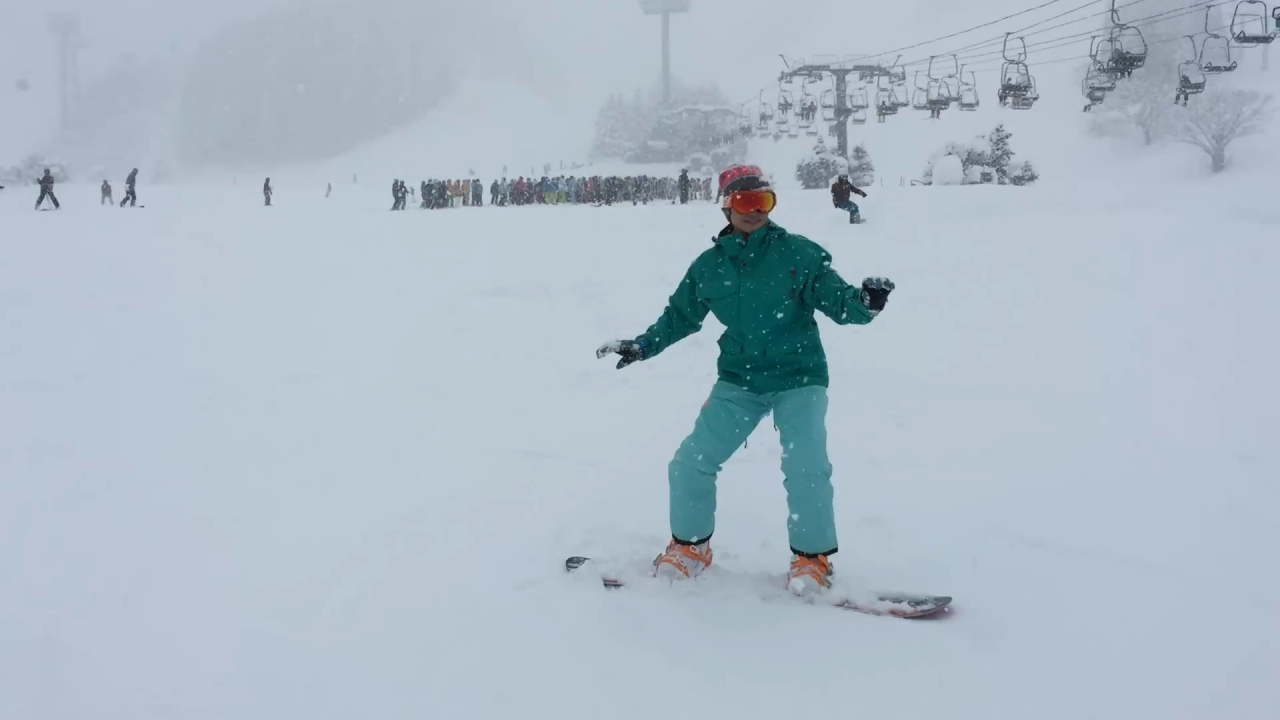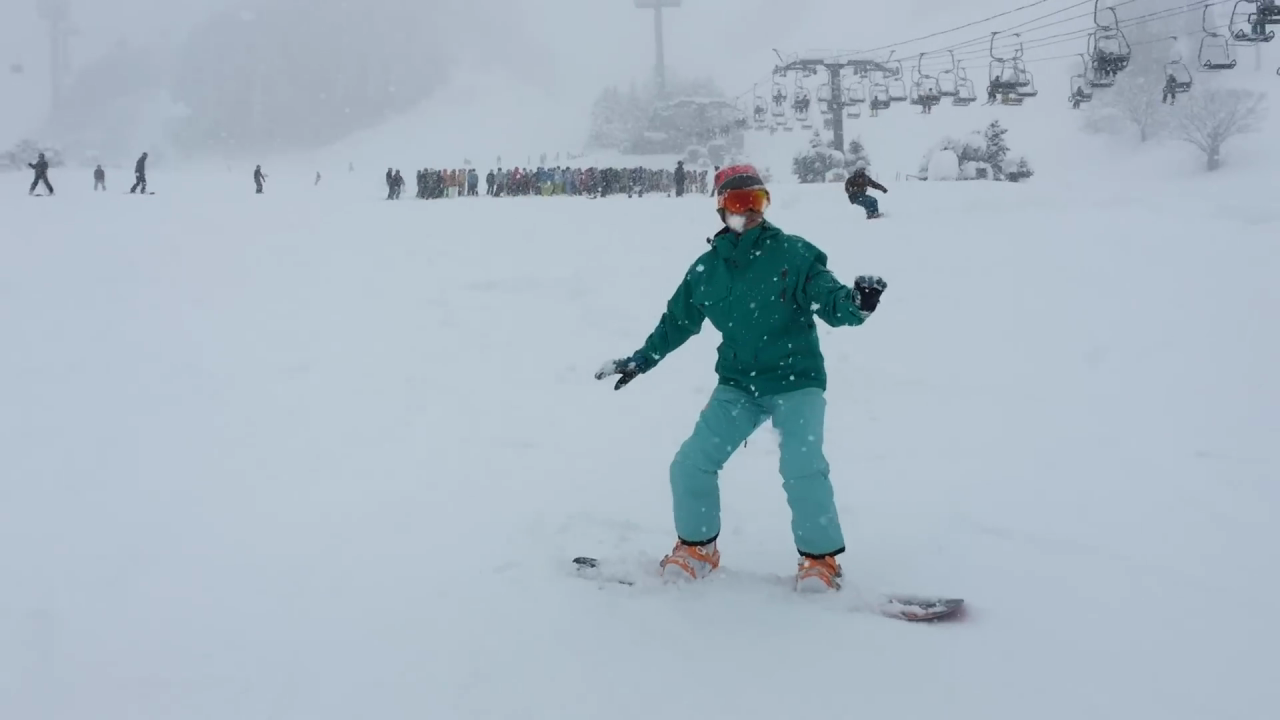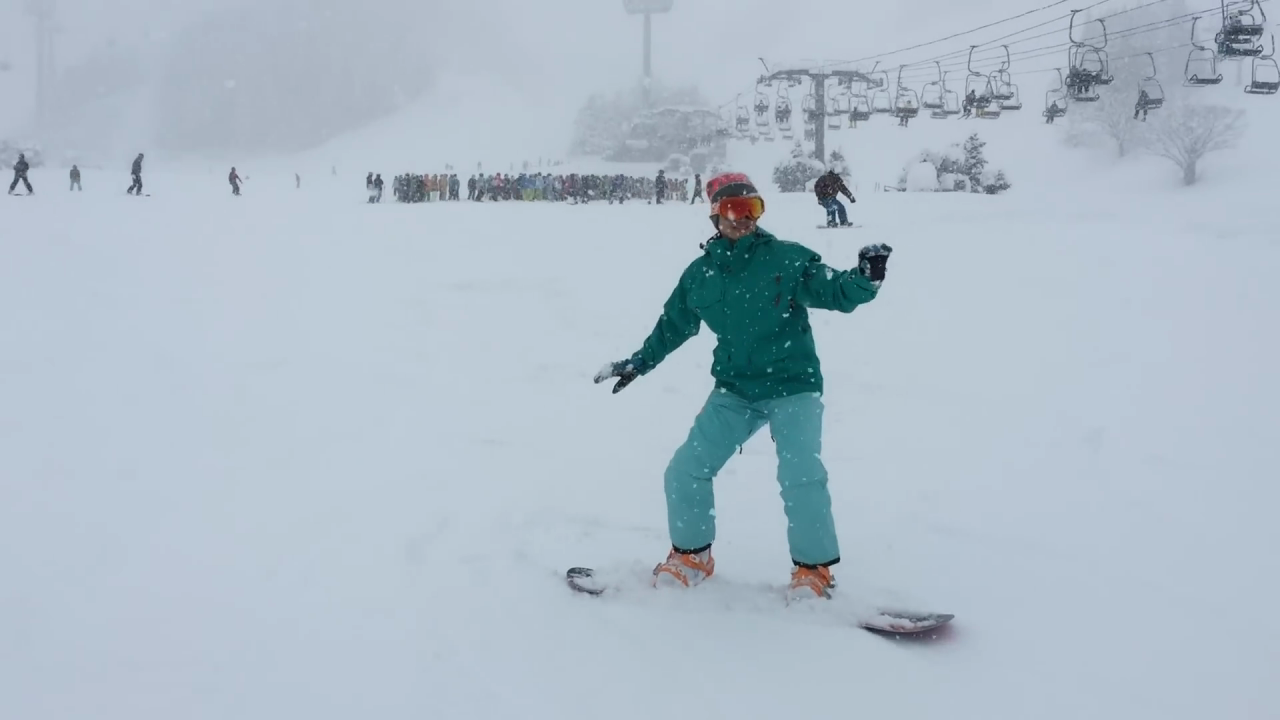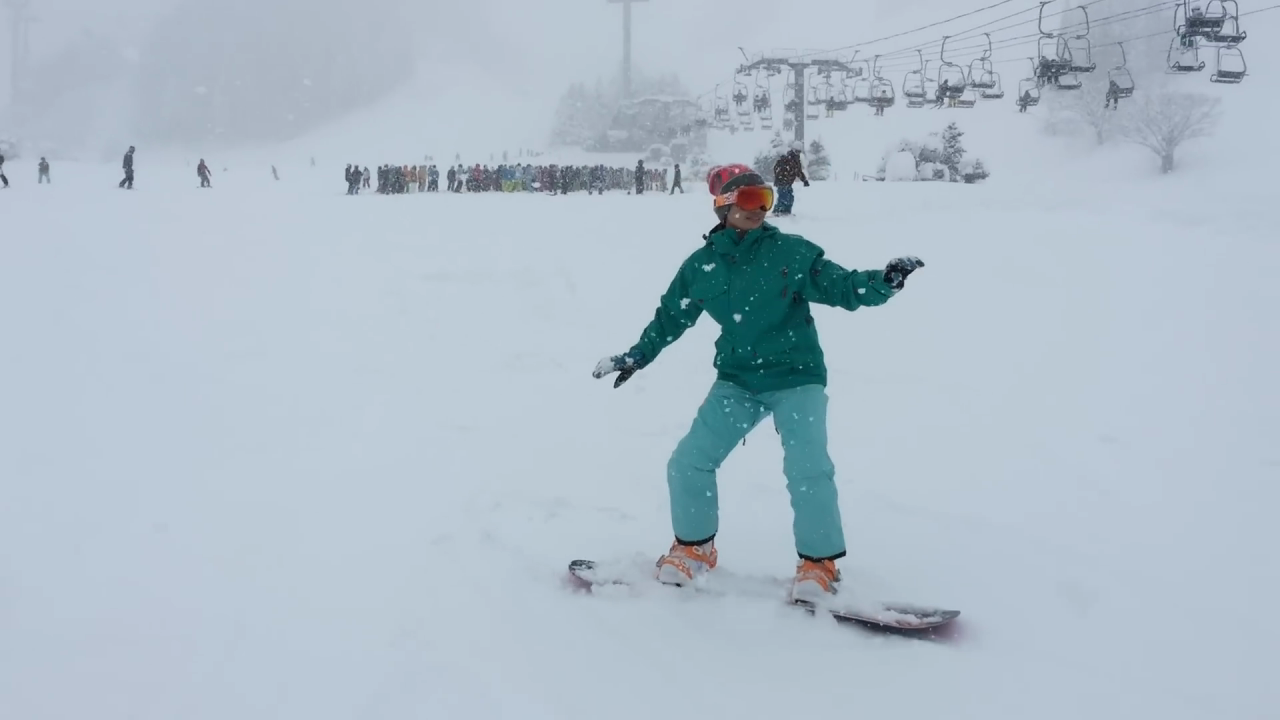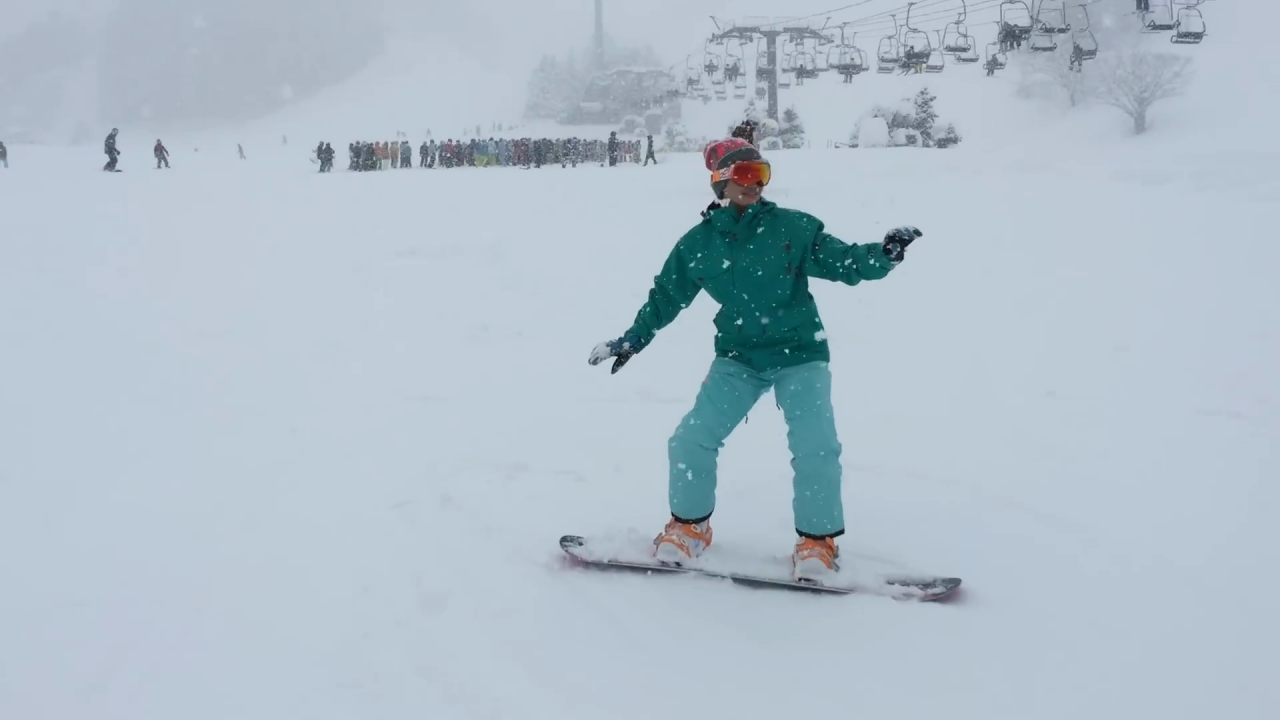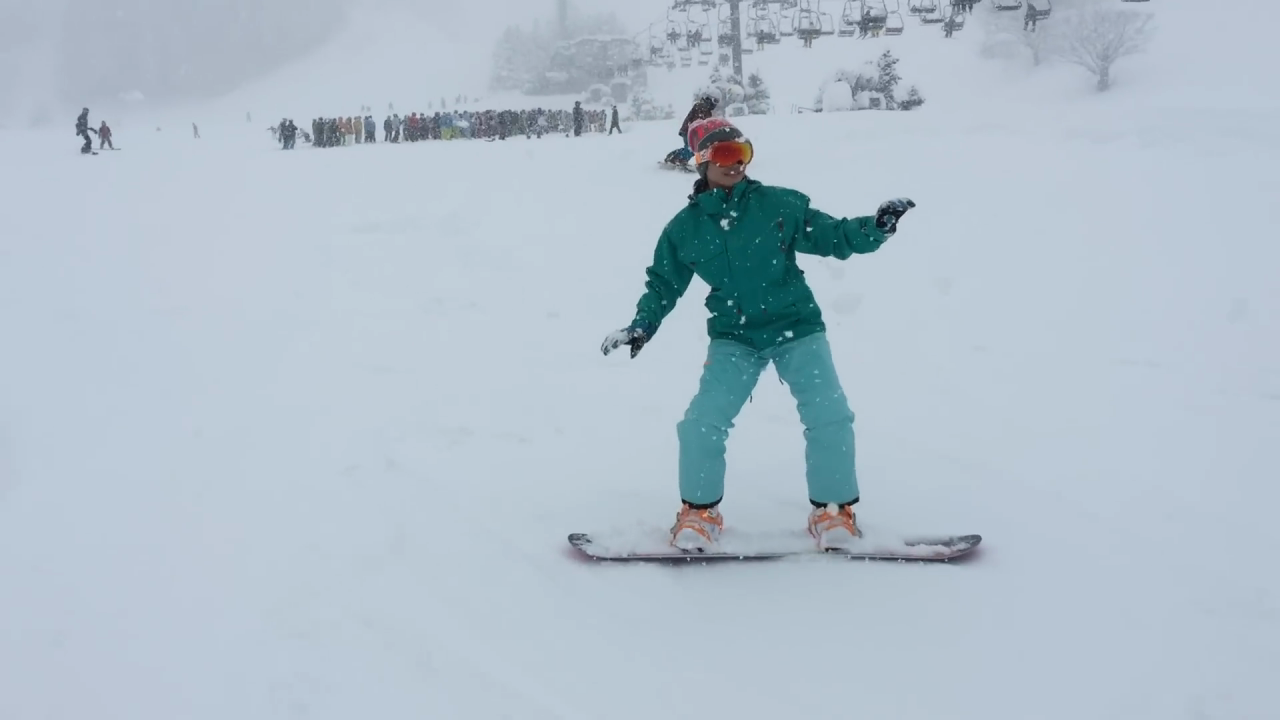
dt=0.4s
person 1, frame 1
left shoulder: (799, 254)
right shoulder: (709, 265)
left elbow: (835, 299)
right elbow: (681, 314)
left wrist: (865, 301)
right wrist: (644, 344)
left hip: (798, 378)
right hip: (739, 380)
left knee: (807, 468)
right knee: (690, 463)
left ankle: (812, 558)
right ankle: (690, 546)
person 1, frame 2
left shoulder: (793, 255)
right shoulder: (706, 268)
left elbow: (831, 301)
right elbow: (678, 320)
left wrist: (858, 301)
right wrist: (641, 359)
left hip: (797, 381)
right hip: (738, 384)
left knee: (803, 467)
right knee: (691, 464)
left ankle: (820, 561)
right ankle: (697, 548)
person 1, frame 3
left shoulder: (788, 259)
right shoulder: (700, 273)
left elbow: (835, 291)
right elbow: (673, 325)
left wrist: (866, 277)
right wrist: (639, 362)
left hip: (793, 386)
right hip: (733, 390)
left knee: (801, 475)
right knee: (685, 470)
left ankle: (812, 570)
right ankle: (692, 555)
person 1, frame 4
left shoulder: (793, 253)
right shoulder: (701, 265)
left elbow: (842, 287)
right elbow: (672, 315)
left wrist: (884, 282)
right wrist: (637, 355)
left hip: (797, 378)
right hip: (736, 382)
left knee: (808, 469)
right knee: (689, 462)
left ankle: (819, 563)
right ankle: (694, 549)
person 1, frame 5
left shoulder: (793, 227)
right shoulder: (696, 244)
left elbow: (842, 262)
right elbow: (666, 296)
left wrist: (883, 254)
right wrist: (634, 339)
left hip: (800, 354)
right hip: (738, 358)
left knee: (816, 445)
right knee: (692, 440)
left ankle: (817, 540)
right ankle: (689, 526)
person 1, frame 6
left shoulder: (780, 204)
right shoulder: (684, 228)
left elbow: (832, 237)
right elbow: (663, 284)
left wrist: (876, 226)
right wrist: (643, 326)
left hip: (796, 328)
right hip: (734, 337)
left knee: (830, 414)
right knee: (703, 422)
left ankle: (832, 509)
right ankle: (699, 511)
